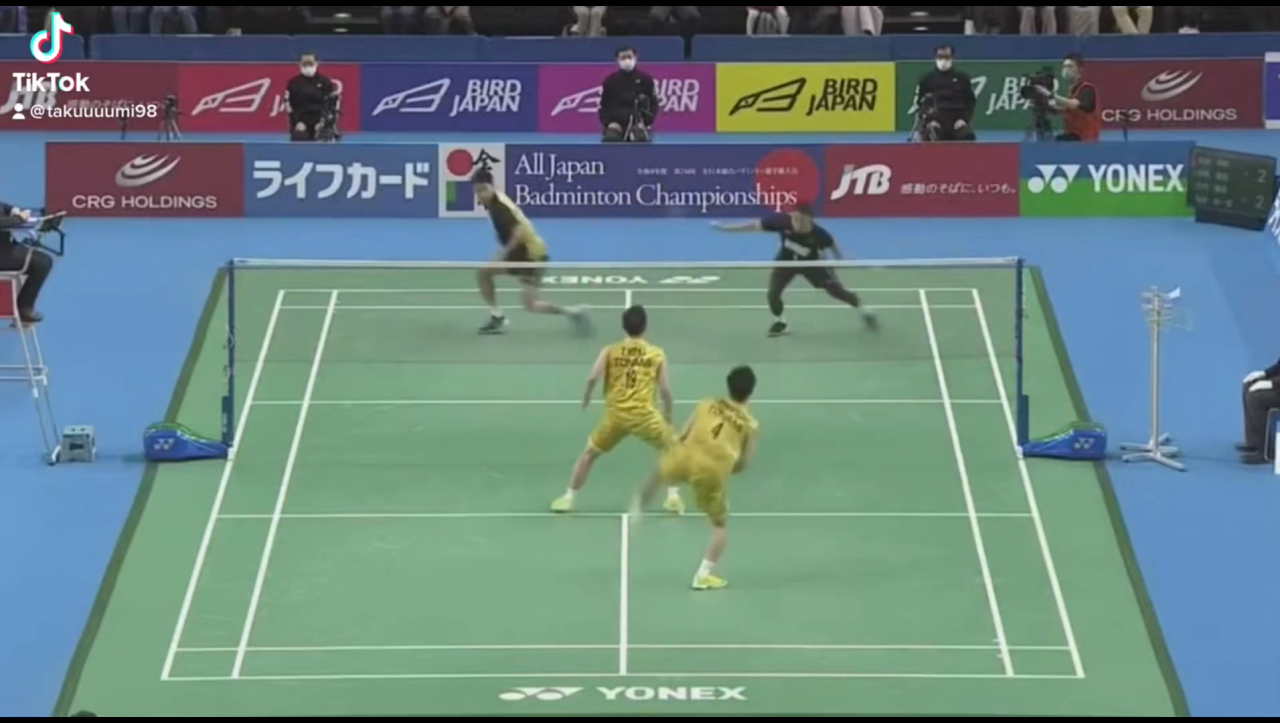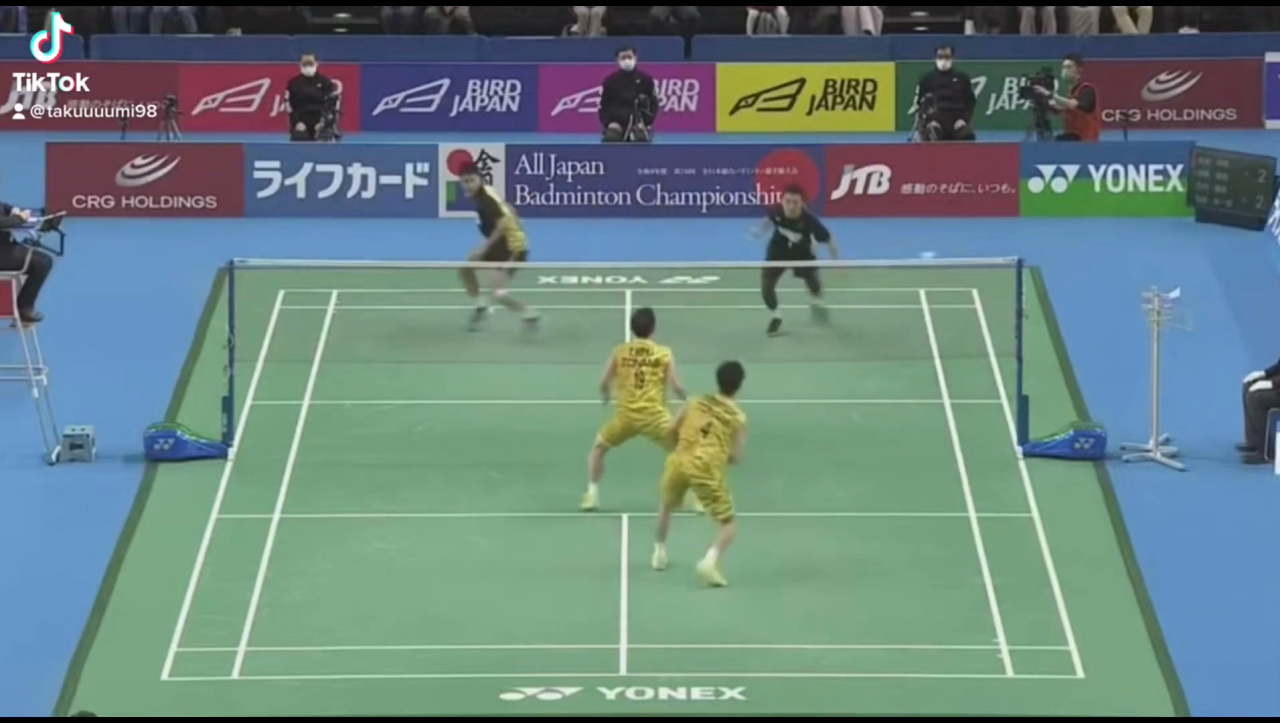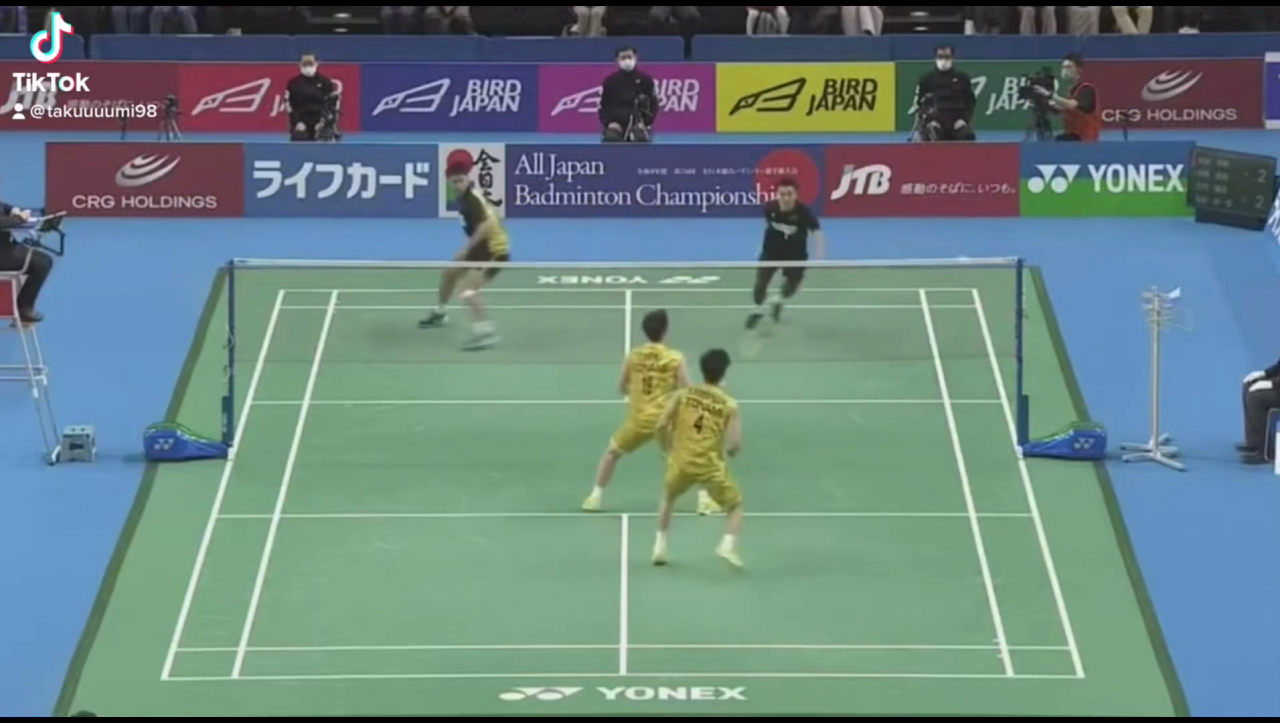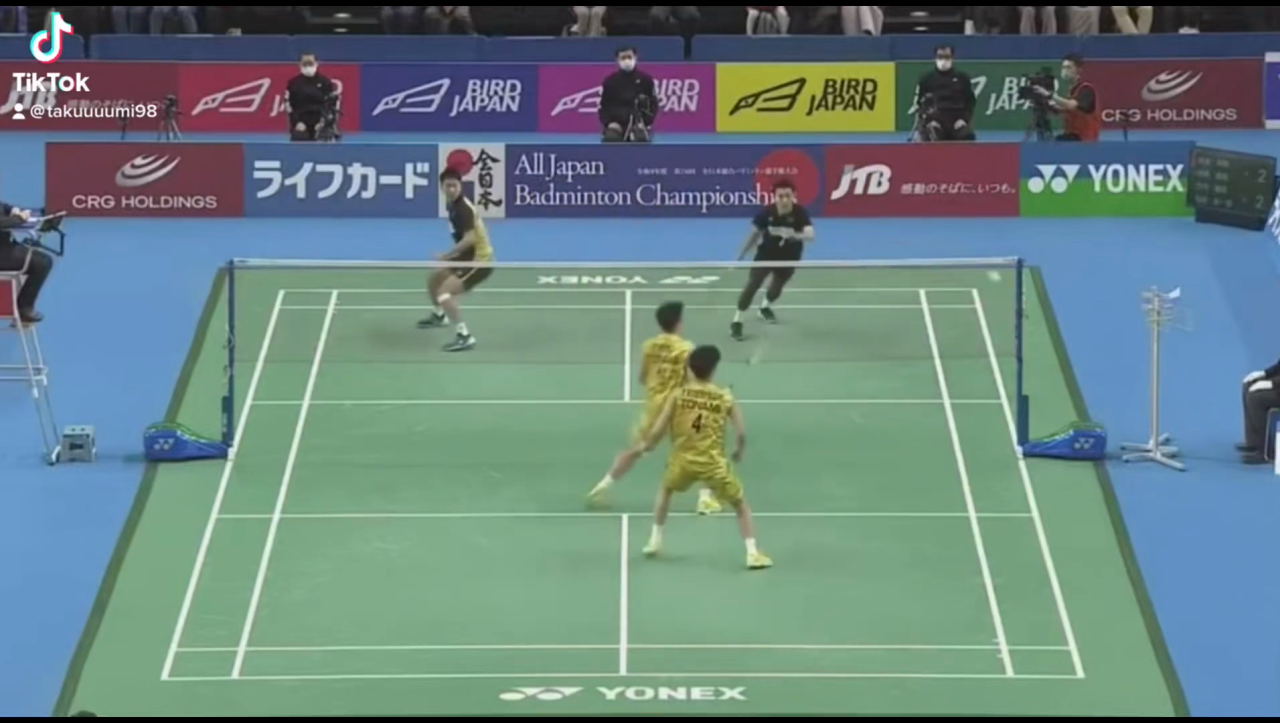
dt=0.1s
person 1, frame 1
left shoulder: (709, 406)
right shoulder: (751, 424)
left elbow: (684, 436)
right elbow: (744, 464)
left hip: (686, 460)
right hip: (712, 474)
left knee: (659, 472)
right knee: (720, 527)
left ankle: (638, 508)
right ankle: (704, 575)
person 1, frame 2
left shoulder: (696, 402)
right shoulder: (738, 417)
left elbow: (672, 431)
right elbow: (735, 456)
left hip: (679, 465)
right hip: (707, 473)
left knee: (666, 508)
right knee: (728, 524)
left ankle: (659, 554)
right ankle: (709, 563)
person 1, frame 3
left shoulder: (684, 394)
right shoulder: (729, 404)
left elbow: (661, 426)
right elbow: (734, 445)
left wrist: (667, 444)
right wrist: (728, 451)
left hip: (680, 461)
right hip: (711, 465)
left knee: (669, 498)
right knee: (735, 508)
left ankle: (660, 547)
right ankle: (727, 545)
person 1, frame 4
left shoulder: (678, 396)
right shoulder: (725, 398)
left elbow: (657, 430)
right elbow: (741, 433)
left wrist: (647, 445)
right wrist: (739, 452)
left hip: (682, 460)
right hip: (712, 462)
left knee: (666, 489)
right knee: (741, 504)
left ankle: (655, 541)
right ankle: (753, 552)
person 2, frame 1
left shoulder: (610, 351)
right shoulder: (657, 354)
left elbow: (592, 379)
right elbow: (665, 390)
left wrist: (586, 397)
right wrist: (668, 412)
left hip: (615, 416)
right hip: (645, 416)
left knee: (590, 454)
right knee: (673, 449)
left ankle: (569, 498)
right ankle: (673, 498)
person 2, frame 2
left shoulder: (619, 352)
right shoulder: (664, 354)
left elbow: (604, 383)
right elbow: (676, 387)
left wrist: (607, 396)
right wrist: (687, 399)
left hip: (625, 415)
right hip: (654, 415)
left knee: (599, 447)
left ankle: (592, 494)
person 2, frame 3
left shoulder: (632, 356)
right shoulder: (674, 358)
left elbow: (623, 388)
right elbow: (686, 388)
left hip: (638, 419)
left knee: (612, 454)
left ankle: (595, 497)
right ankle: (704, 499)
person 2, frame 4
left shoulder: (648, 346)
right shoulder: (687, 349)
left elbow: (642, 378)
left hip: (653, 410)
left knee: (635, 451)
left ankle: (604, 486)
right ankle: (706, 498)
person 3, frame 1
left shoulder: (498, 206)
right shoulder: (493, 201)
left elbow: (520, 230)
left wrist: (503, 253)
left hip: (531, 254)
right hip: (521, 252)
left knee: (532, 307)
right knee: (484, 273)
left ankle: (575, 313)
right ankle: (498, 318)
person 3, frame 2
left shoulder: (485, 197)
right shoulder: (482, 193)
left elbow: (503, 223)
right elbow: (510, 211)
left wrist: (485, 247)
left hip: (513, 247)
right hip: (502, 244)
left knee: (497, 293)
right knee: (465, 267)
left ankle: (530, 315)
right ankle: (481, 308)
person 3, frame 3
left shoulder: (471, 199)
right shoulder: (470, 193)
left elbow: (484, 227)
right elbow: (490, 216)
left wrist: (467, 249)
left hip: (495, 251)
right hip: (484, 249)
left knee: (467, 288)
right knee: (448, 275)
left ankle: (487, 332)
right ankle: (439, 314)
person 3, frame 4
left shoulder: (461, 208)
right shoulder: (454, 205)
left elbow: (469, 239)
left wrist: (447, 255)
left hip: (478, 261)
right hip: (469, 257)
left knee: (443, 293)
right knee: (434, 279)
left ankle: (464, 336)
right ankle: (439, 315)
person 4, frame 1
left shoulder: (819, 234)
right shoulder: (781, 222)
left elbow: (832, 246)
right elbow: (756, 225)
left wrist: (839, 260)
right wrist: (727, 227)
left hip: (811, 264)
right hip: (786, 261)
left knee: (838, 292)
right knee: (773, 293)
left ankle: (864, 312)
right ankle: (780, 322)
person 4, frame 2
left shoulder: (811, 221)
right shoulder: (777, 211)
left elbow: (828, 241)
right wrist: (761, 230)
left hip: (803, 255)
right hip: (777, 253)
left knee: (814, 284)
right knee: (767, 287)
left ankle: (816, 304)
right ankle: (776, 317)
person 4, frame 3
left shoulder: (805, 212)
right shoulder: (770, 207)
left elbow: (818, 235)
left wrist: (820, 253)
right wrist: (770, 238)
left hip: (796, 253)
right hip: (773, 250)
left knee: (792, 286)
right knee: (761, 282)
left ankle: (777, 303)
right ankle: (757, 312)
person 4, frame 4
left shoulder: (800, 214)
right shoulder: (766, 213)
left elbow: (810, 235)
right elbow: (756, 232)
left wrist: (795, 235)
right wrist: (742, 253)
left hip: (788, 257)
right hip: (766, 254)
left knee: (776, 289)
right knee: (752, 285)
left ankle: (765, 307)
right ankle: (737, 322)
